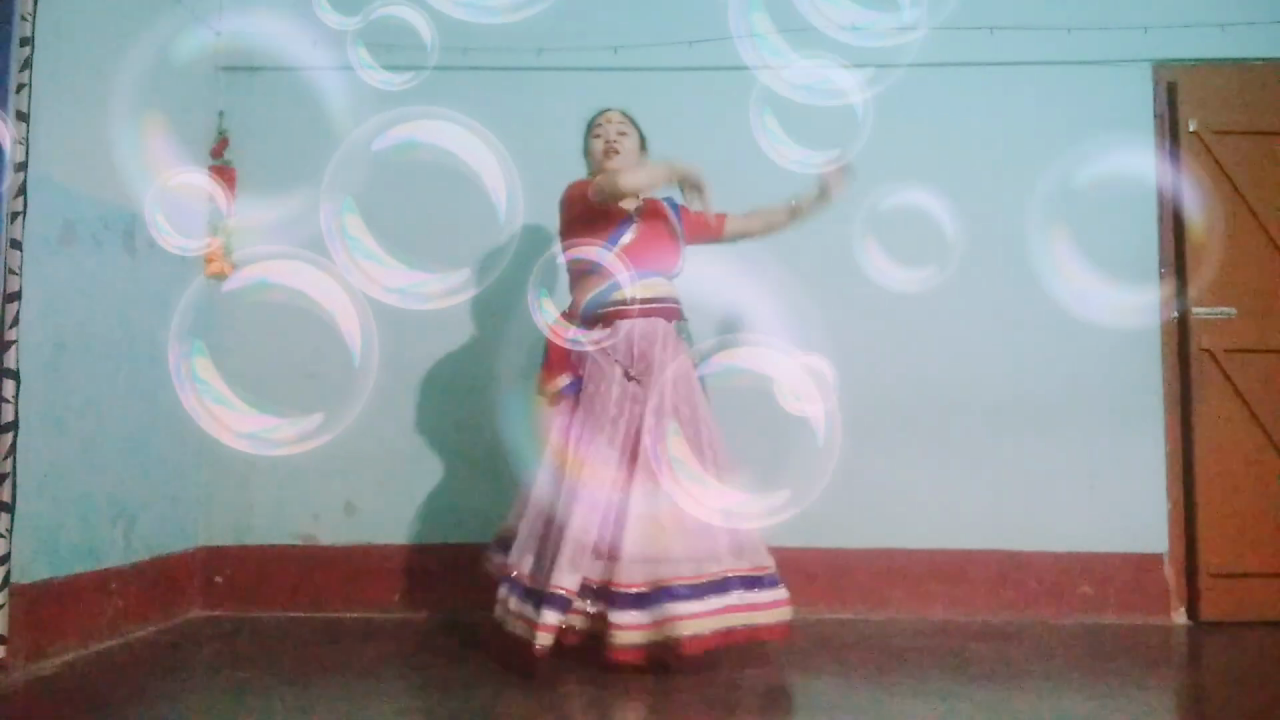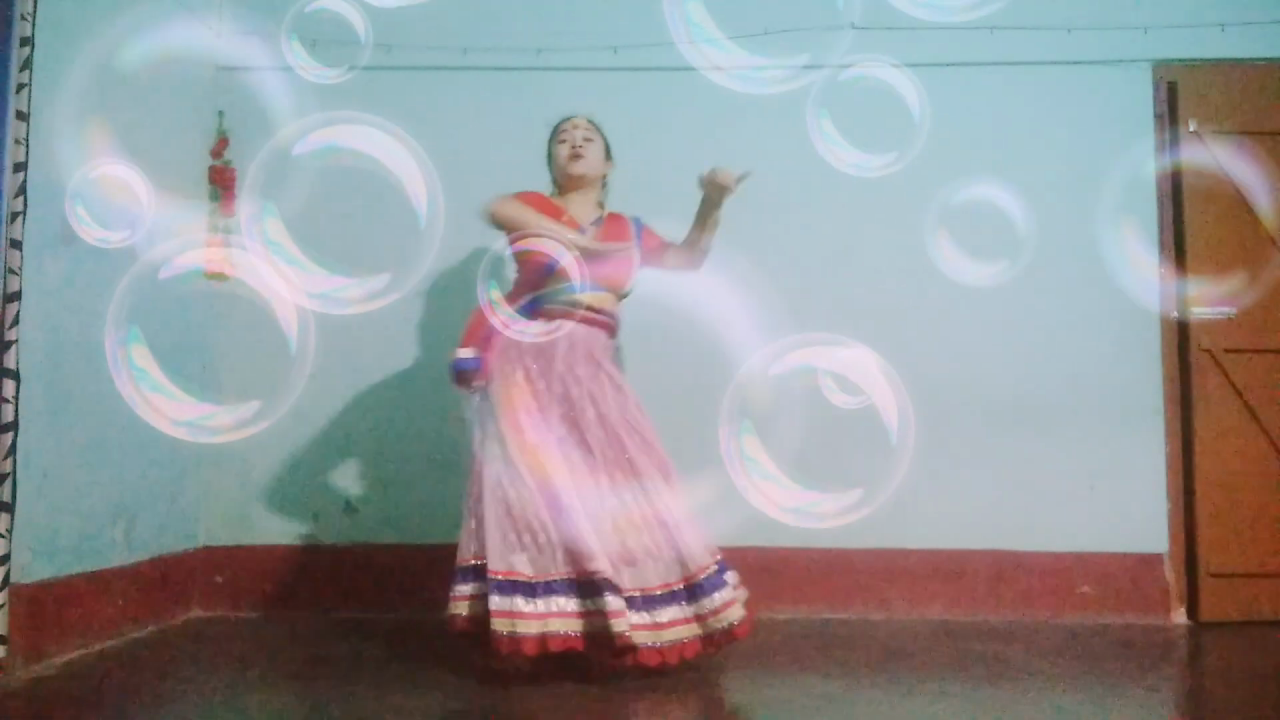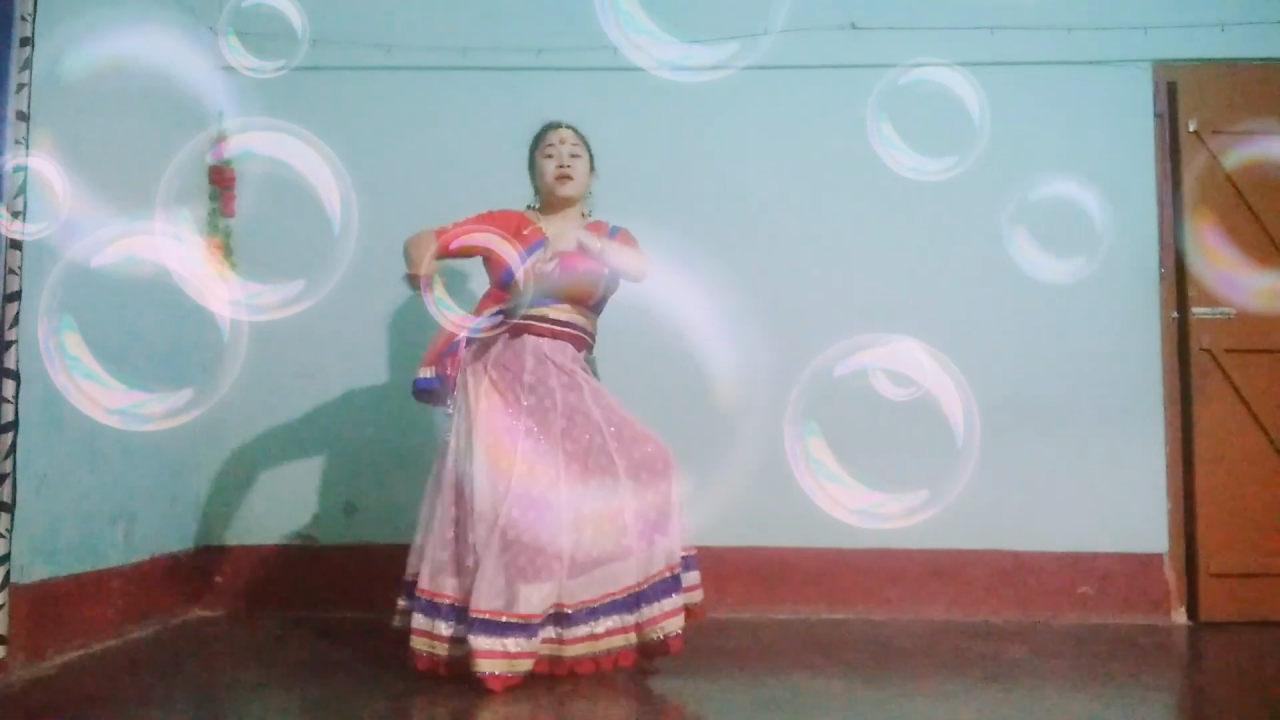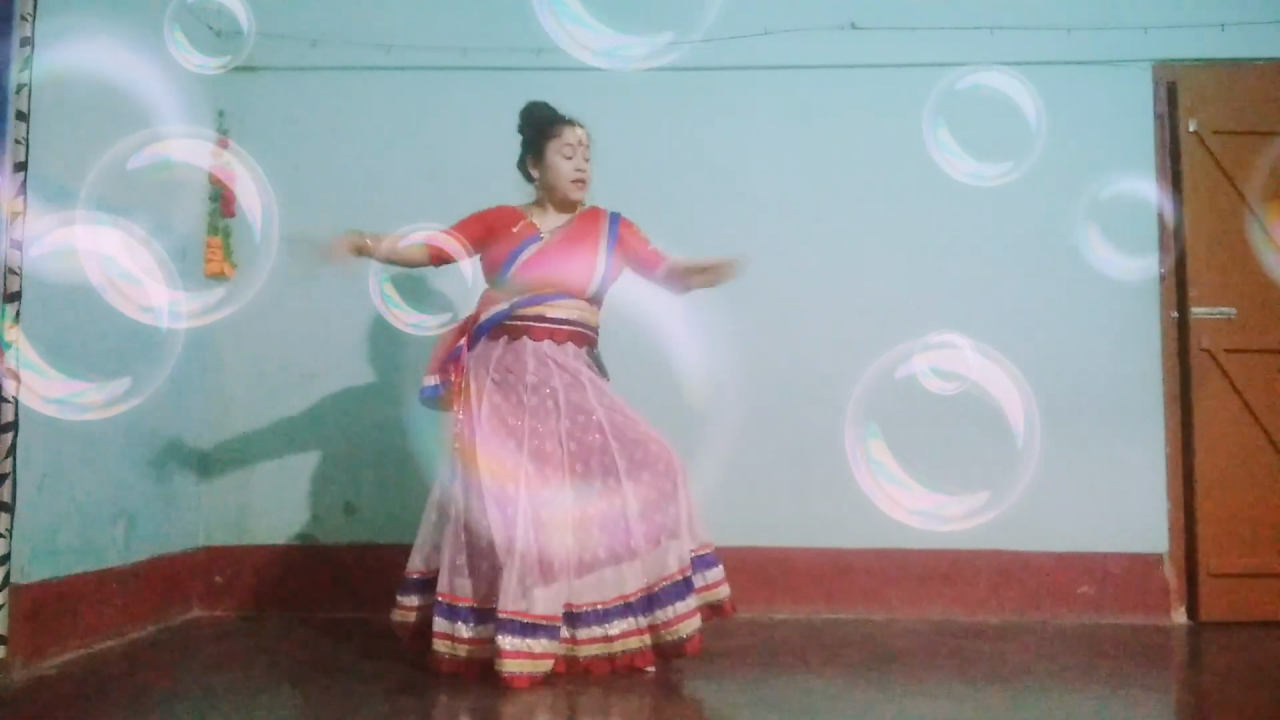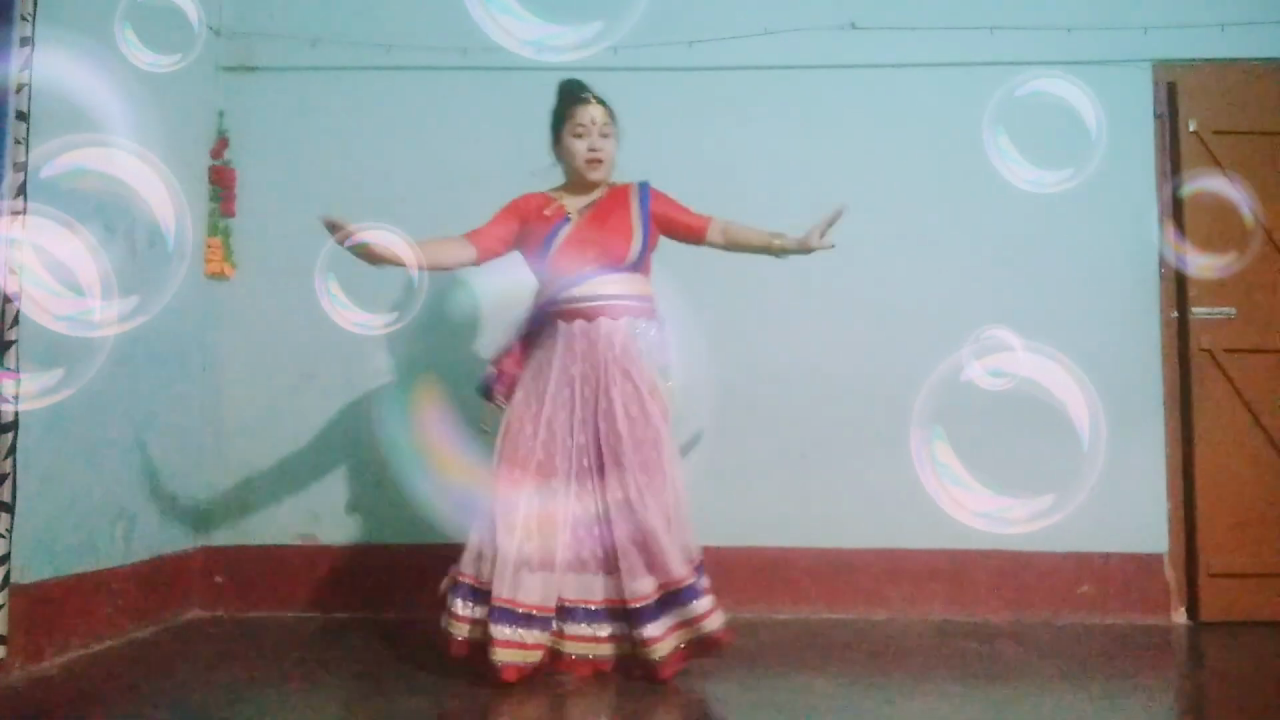
dt=0.5s
person 1, frame 1
left shoulder: (671, 215)
right shoulder: (578, 199)
left elbow: (744, 225)
right elbow: (620, 184)
left wrist: (811, 201)
right wrist: (679, 171)
left hip: (664, 360)
right hip: (599, 363)
right knee: (590, 485)
left ankle: (677, 621)
right ankle: (582, 613)
person 1, frame 2
left shoulder: (629, 229)
right shoulder: (538, 210)
left elbow: (690, 256)
right elbow: (498, 211)
left wrist: (713, 203)
right wrist: (581, 241)
left hip: (591, 367)
right hip: (525, 359)
left knee: (624, 472)
right knee: (530, 477)
left ankle: (619, 616)
right ankle: (539, 622)
person 1, frame 3
left shoulder: (609, 237)
right shoulder: (503, 225)
left elbow: (640, 268)
right elbow: (425, 241)
left wrist: (581, 241)
right wrist: (421, 255)
left hip: (566, 378)
right hip: (496, 371)
left knee: (637, 467)
right knee: (498, 492)
left ankle: (594, 629)
right ankle: (495, 644)
person 1, frame 4
left shoulder: (608, 227)
right shoulder: (497, 221)
left elbow: (666, 271)
right elbow: (426, 248)
left wrist: (704, 272)
right wrist: (360, 244)
left hip: (570, 376)
right hip: (501, 374)
left knee: (643, 469)
right knee: (504, 496)
left ankle: (616, 630)
right ankle: (513, 640)
person 1, frame 5
left shoulder: (641, 201)
right shoulder: (532, 209)
left elbow: (715, 232)
right elbow: (463, 250)
left wrist: (788, 244)
right wrist: (377, 249)
left hip: (625, 356)
right hip: (556, 359)
left knee: (637, 486)
right knee: (538, 485)
left ankle: (647, 630)
right ankle: (527, 633)
